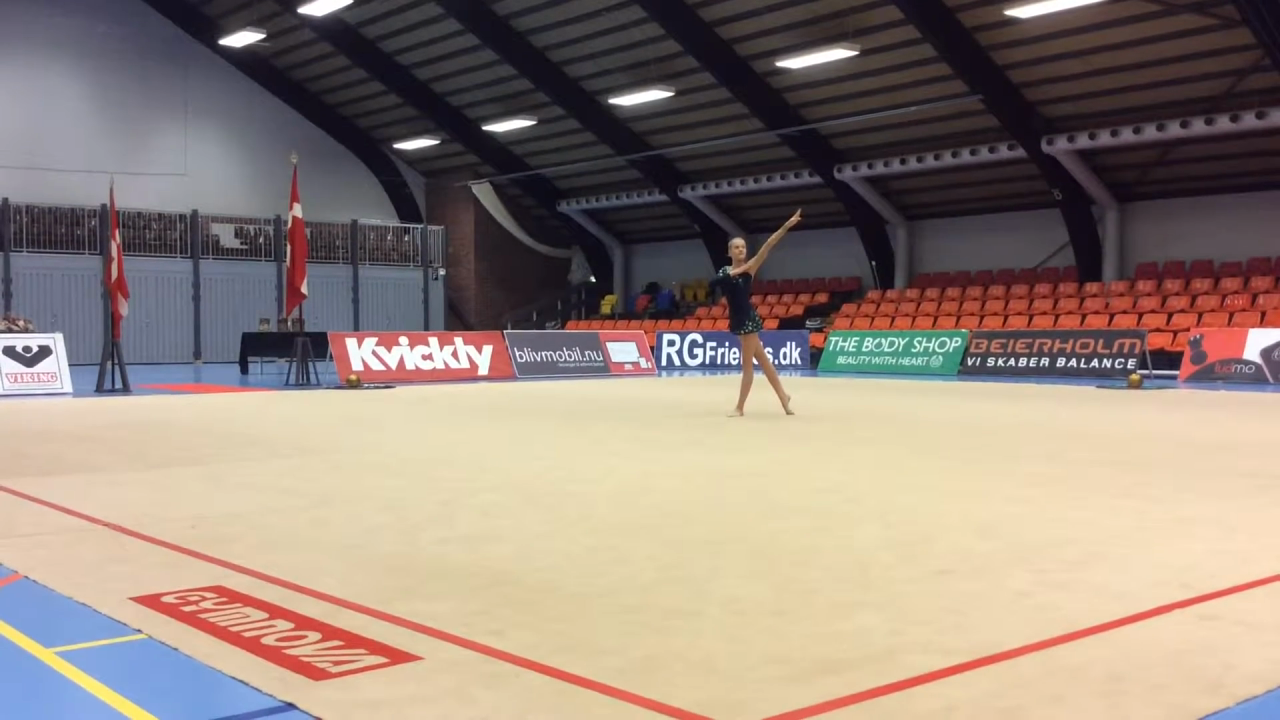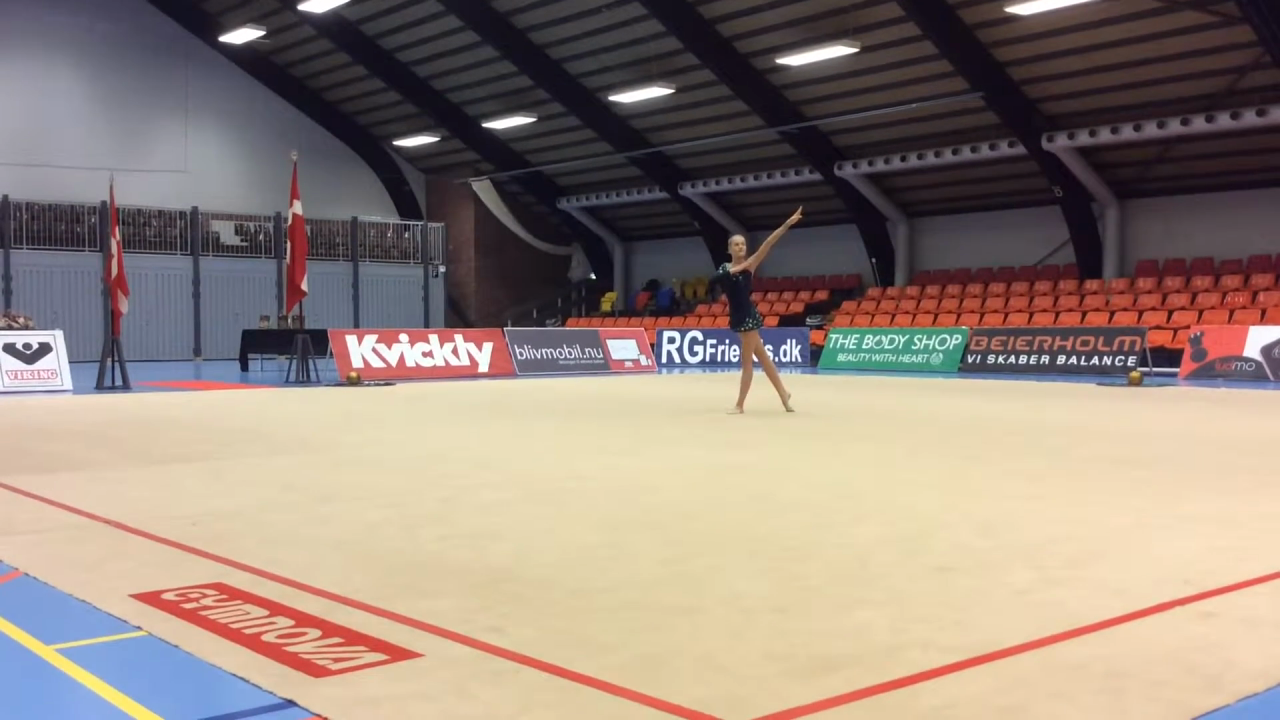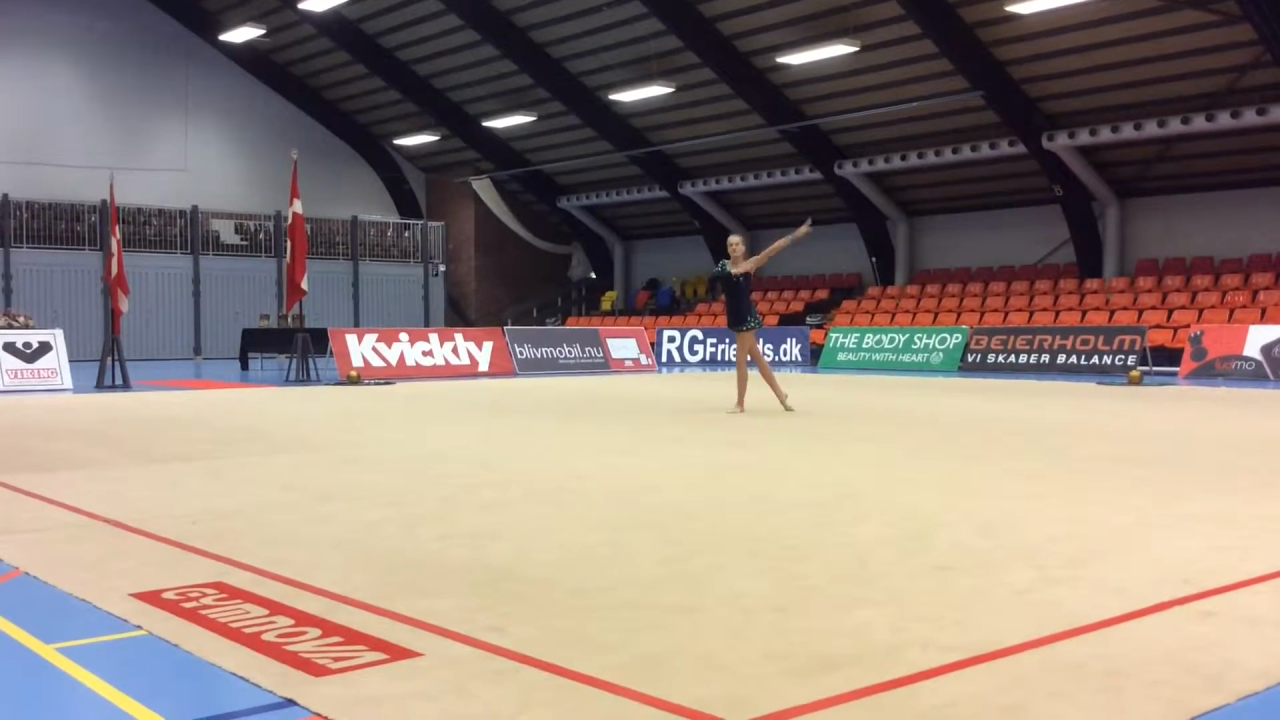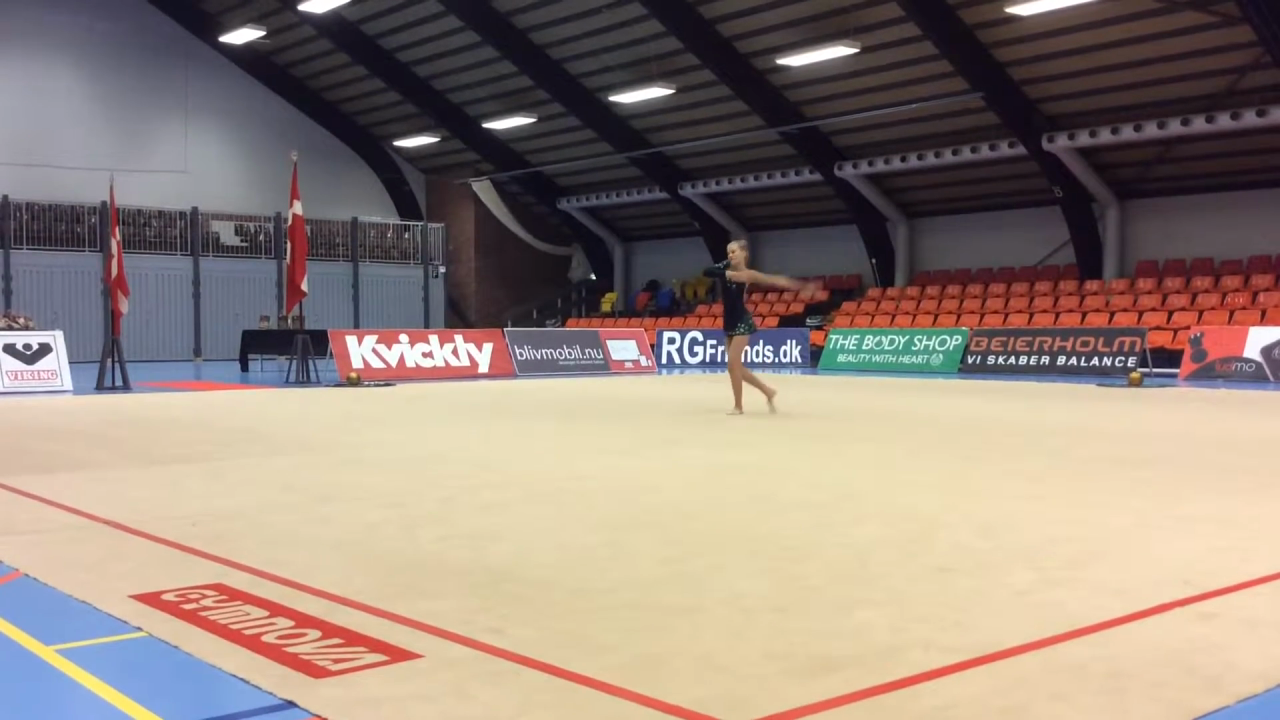
dt=0.2s
person 1, frame 1
left shoulder: (750, 267)
right shoulder: (725, 271)
left elbow: (769, 244)
right elbow: (713, 283)
left wrist: (786, 226)
right wrist: (732, 274)
left hip: (748, 319)
right hip: (737, 320)
left knee: (747, 363)
right knee: (762, 359)
left ankle: (740, 407)
right ankle: (783, 396)
person 1, frame 2
left shoulder: (750, 263)
right shoulder: (725, 268)
left elbow: (769, 242)
right elbow: (713, 280)
left wrist: (788, 224)
right wrist: (732, 271)
left hip: (748, 316)
right hip: (737, 317)
left knee: (747, 360)
right knee: (762, 357)
left ankle: (739, 405)
right ankle: (783, 393)
person 1, frame 3
left shoulder: (750, 263)
right shoulder: (724, 265)
left elbow: (774, 248)
right elbow: (713, 276)
left wrist: (796, 234)
right wrist: (732, 272)
left hip: (748, 316)
right hip: (734, 316)
left knee: (742, 359)
right knee: (757, 358)
left ankle: (740, 404)
right ankle: (780, 394)
person 1, frame 4
left shoulder: (750, 274)
right shoulder: (727, 267)
left elbow: (776, 281)
right elbow: (707, 272)
left wrist: (801, 286)
right wrist: (726, 274)
left hip: (742, 322)
right hip: (729, 322)
left knee: (733, 364)
right knee: (736, 365)
left ankle: (738, 406)
right ankle: (767, 391)
